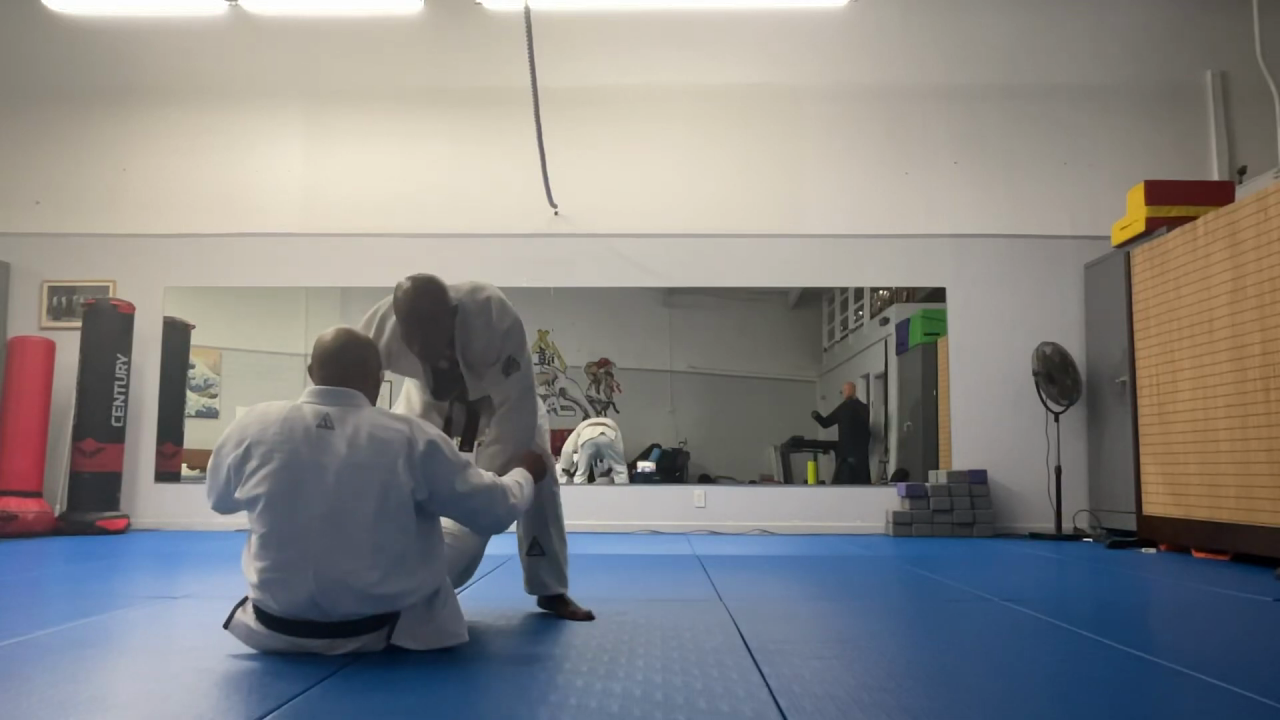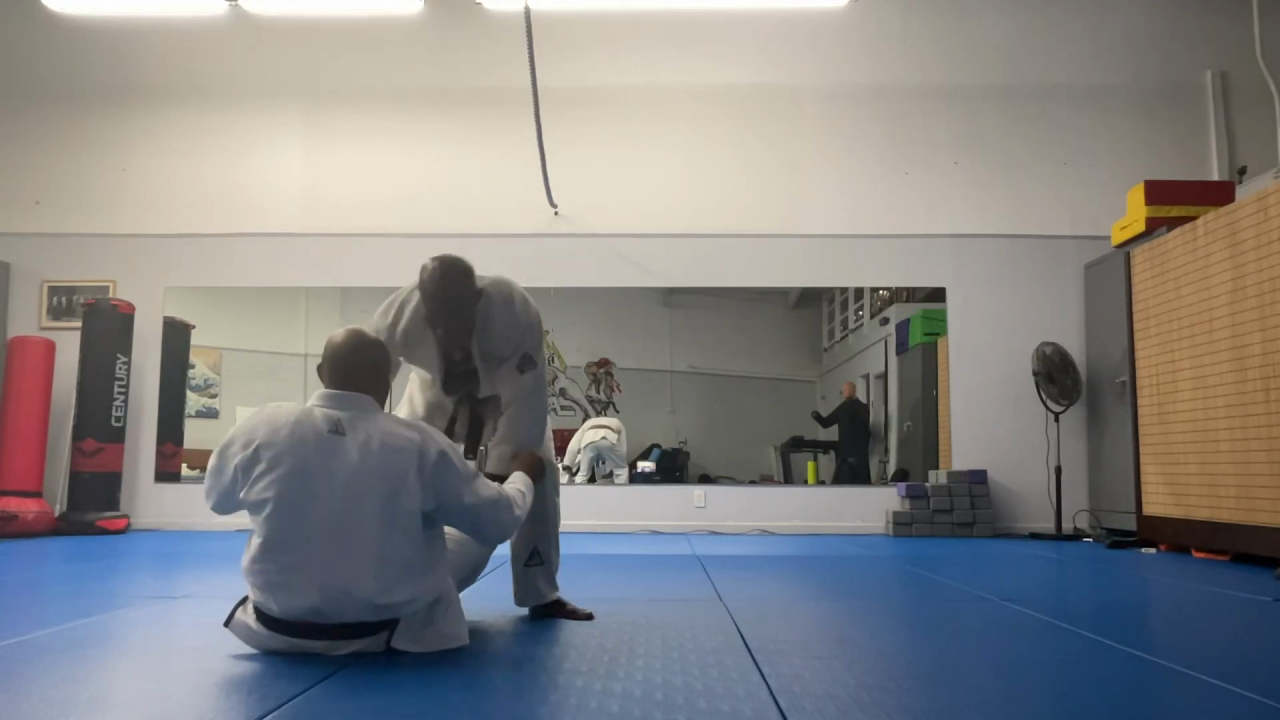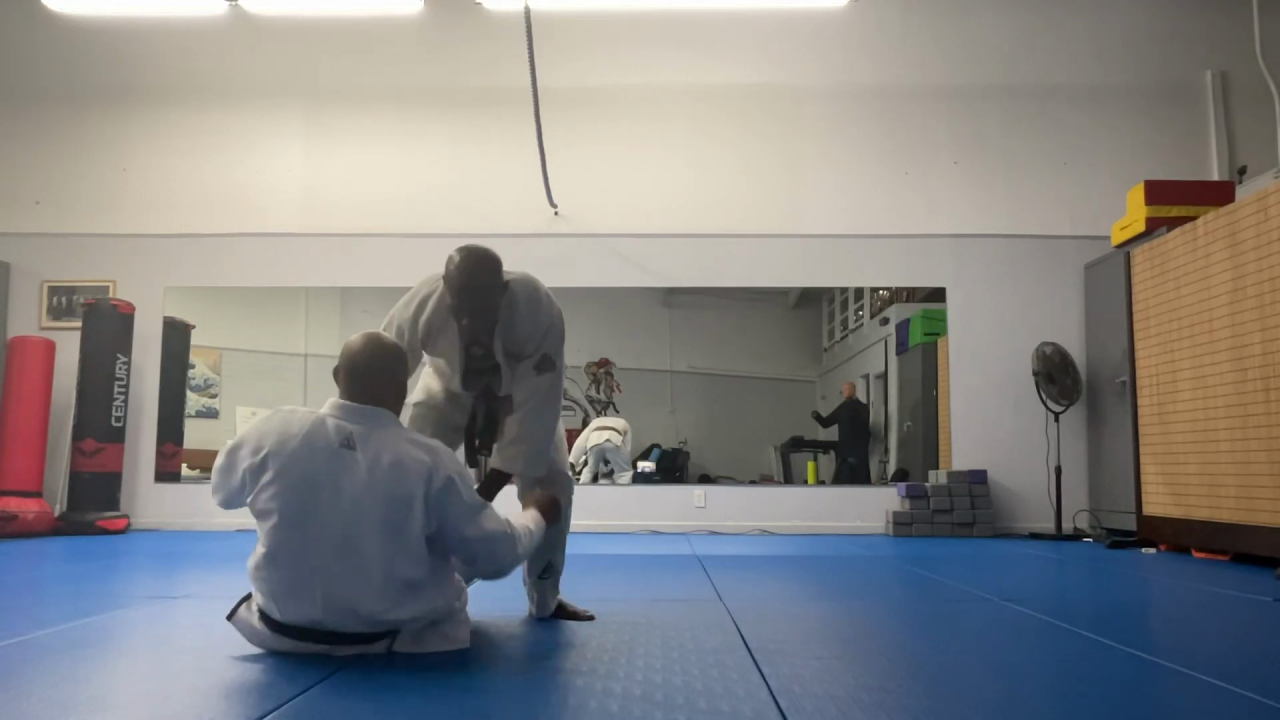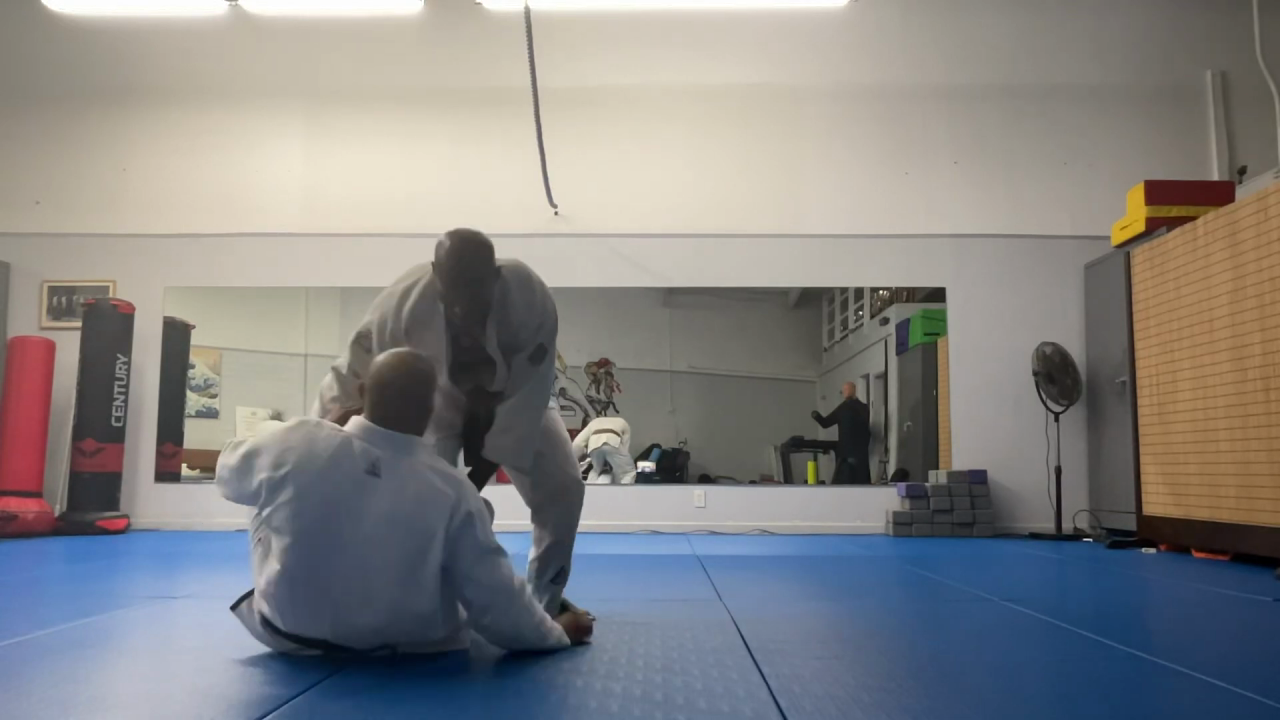
dt=0.2s
person 1, frame 1
left shoulder: (495, 317)
right shoulder: (379, 327)
left elbow: (516, 409)
left hip: (499, 391)
right hip: (429, 397)
left ankle: (551, 589)
person 1, frame 2
left shoulder: (516, 311)
right shoulder: (398, 315)
left elbow: (525, 406)
left wrist: (492, 483)
left hip: (504, 392)
right hip: (435, 394)
left ankle: (540, 595)
person 1, frame 3
left shoulder: (539, 309)
right shoulder: (421, 306)
left elbow: (538, 406)
left wrist: (490, 487)
left hip: (518, 392)
right hip: (449, 388)
left knee: (551, 484)
left ankle: (546, 598)
person 1, frame 4
left shoulder: (531, 299)
right shoulder: (406, 298)
left elbow: (529, 395)
right elbow: (353, 368)
left wrist: (478, 478)
left hip: (514, 393)
right hip: (441, 396)
left knee: (562, 485)
left ankle: (548, 593)
person 2, frame 1
left shoulder: (254, 427)
right shoulder: (411, 439)
left elbow: (221, 499)
right elbow: (493, 510)
right wrist: (525, 473)
left hip: (280, 629)
right hip: (386, 628)
right knee: (466, 530)
person 2, frame 2
left shoulder: (261, 428)
right shoulder: (421, 446)
left elbow: (219, 498)
right elbow: (496, 521)
right wrist: (523, 477)
left hip: (282, 630)
right hip: (389, 632)
right knee: (473, 539)
person 2, frame 3
left shoulder: (273, 431)
right shoulder: (429, 462)
left elbow: (225, 491)
right elbow: (496, 557)
right wrist: (535, 516)
left hip: (287, 631)
right hip: (393, 636)
person 2, frame 4
left shoulder: (293, 442)
right shoulder: (450, 492)
left elbow: (231, 477)
right elbow: (500, 610)
right wrist: (557, 633)
left hip: (288, 634)
right hip: (390, 644)
